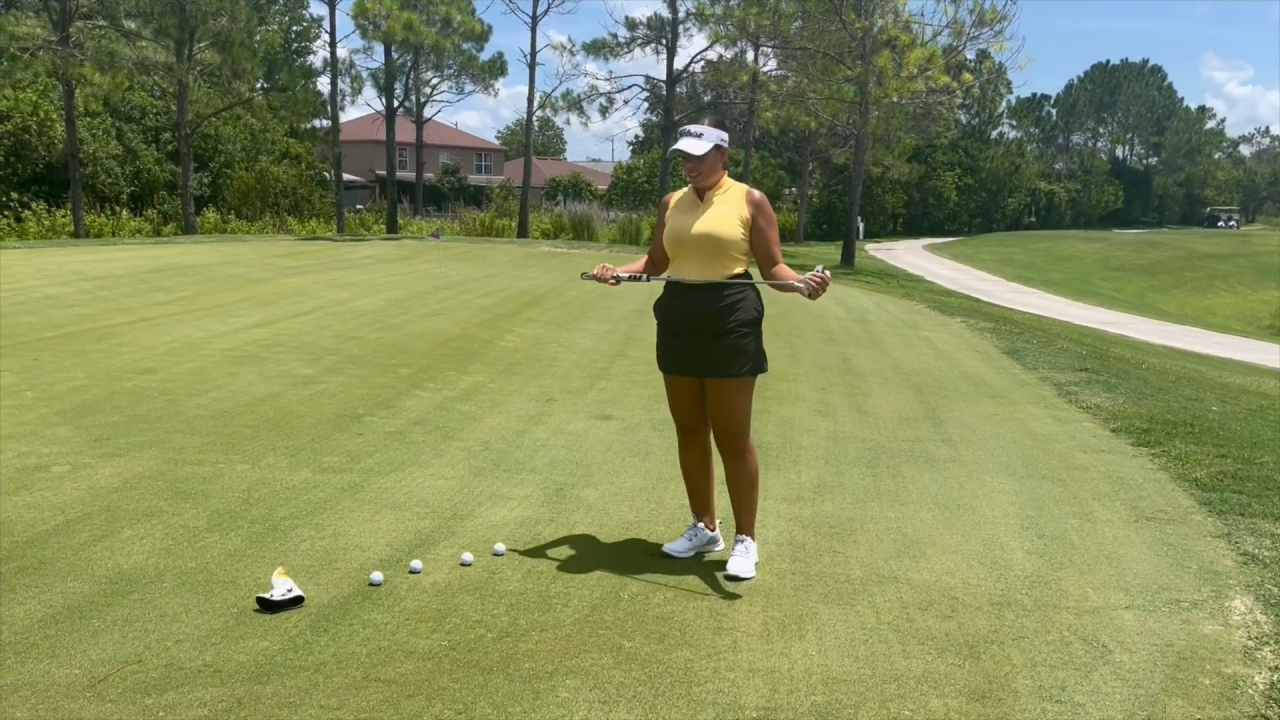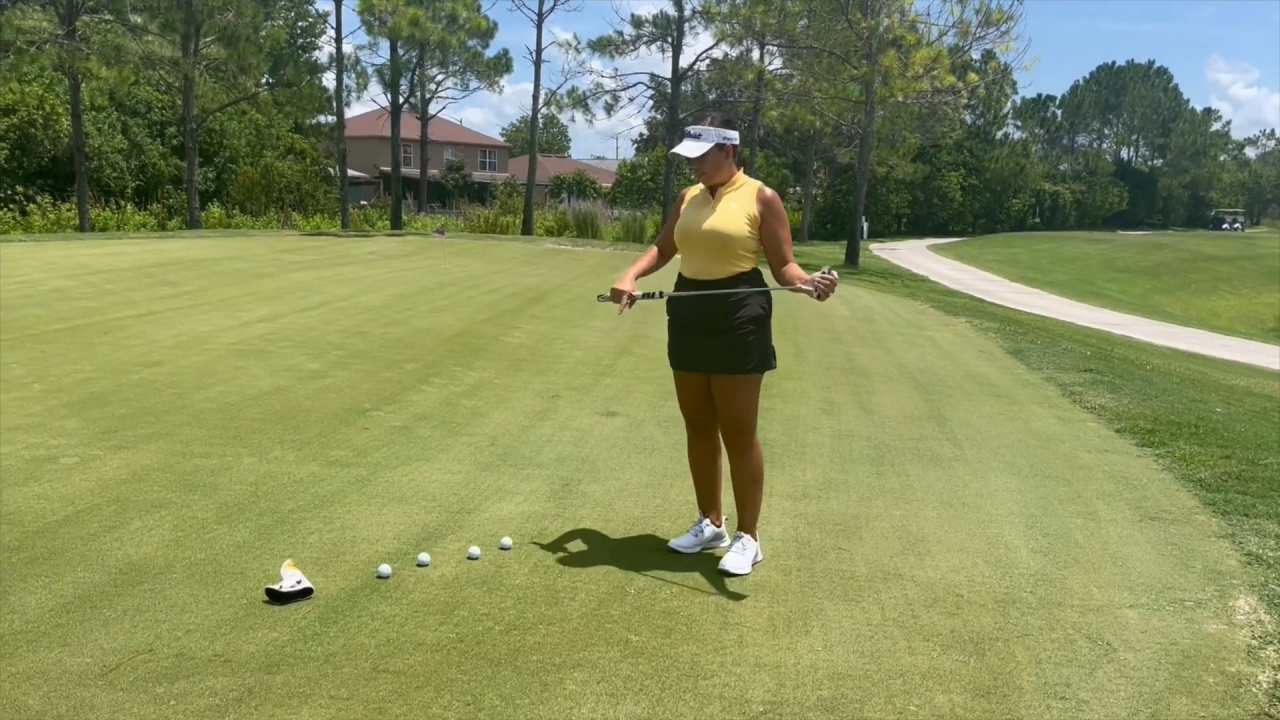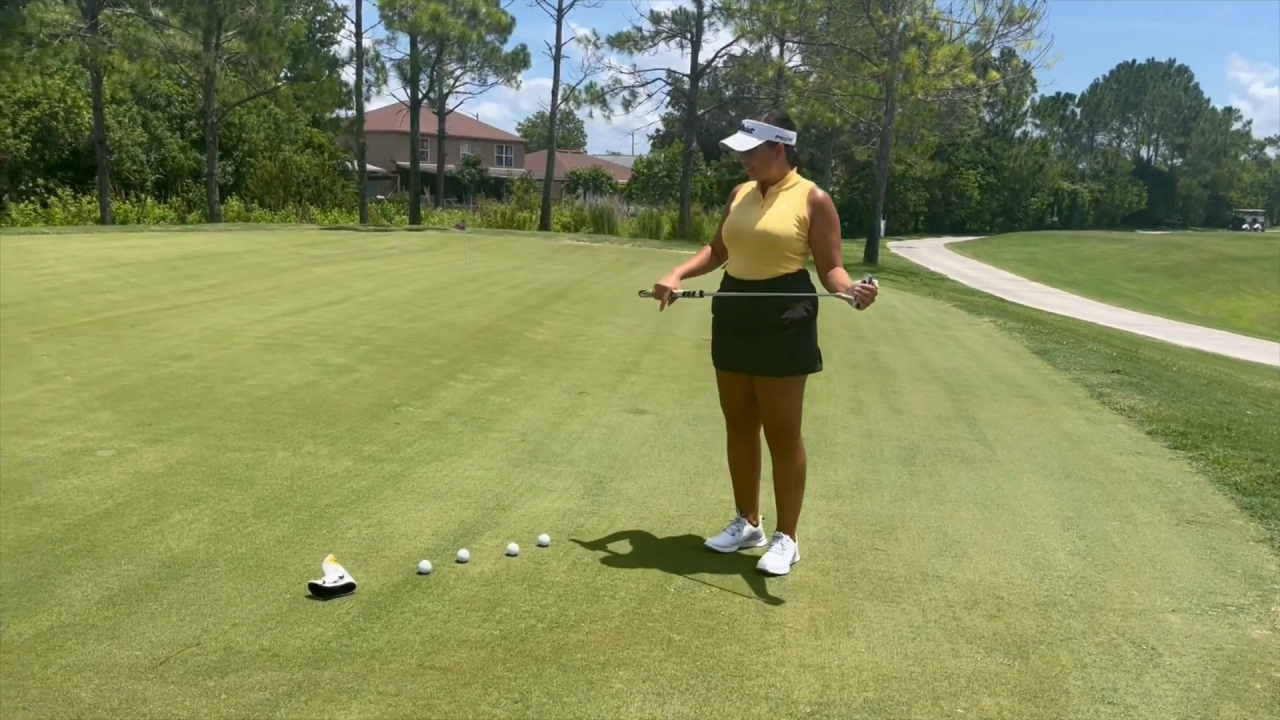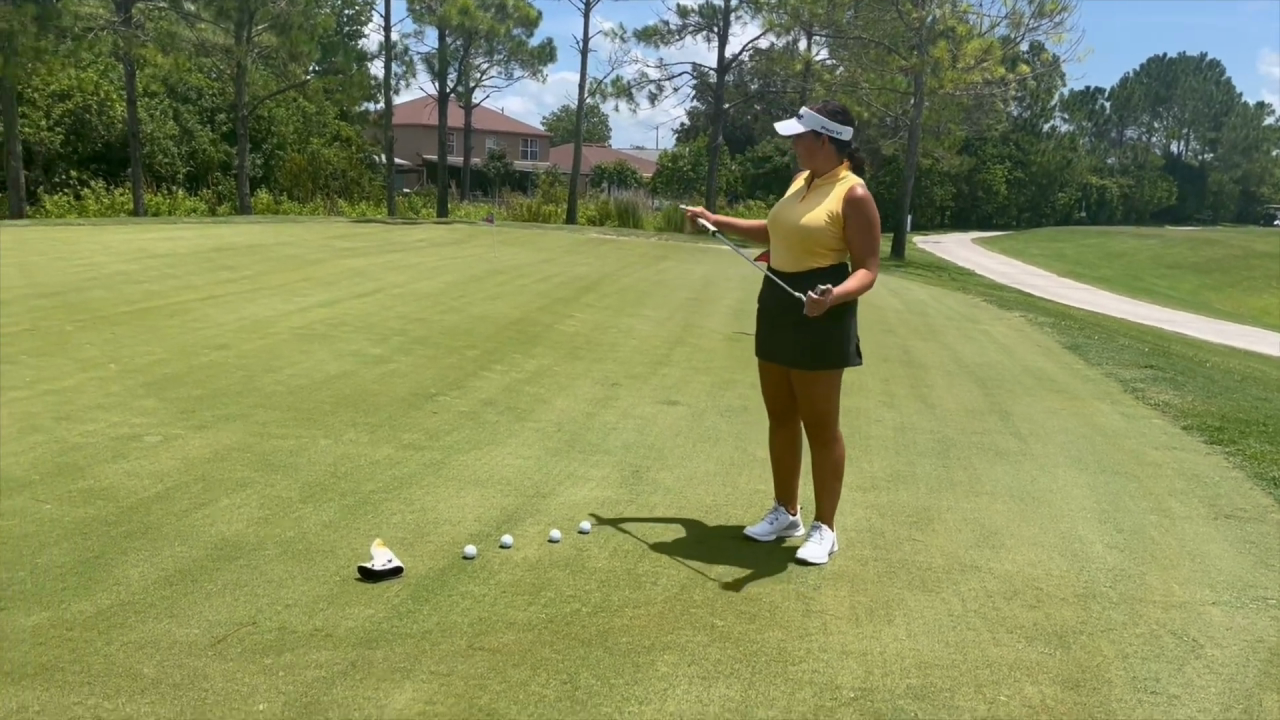
dt=0.5s
person 1, frame 1
left shoulder: (750, 200)
right shoulder: (672, 203)
left elbow: (772, 267)
right elbow: (656, 262)
left wrist: (802, 282)
right wrist: (618, 271)
left hip: (731, 321)
right hip: (678, 320)
left knee: (733, 437)
right knee: (689, 431)
left ankle: (746, 540)
right ankle: (704, 527)
person 1, frame 2
left shoulder: (761, 198)
right shoulder: (688, 197)
left elbow: (782, 265)
right elbow: (663, 249)
left wrist: (809, 282)
right wrist: (631, 277)
left hip: (738, 318)
right hip: (688, 315)
left knee: (739, 433)
right knee: (698, 427)
left ankle: (748, 537)
right ankle: (710, 523)
person 1, frame 3
left shoulder: (812, 198)
right shoulder: (740, 193)
left elbow: (830, 266)
right elbow: (718, 250)
left wrist: (851, 289)
right wrist: (678, 274)
left hip: (783, 319)
right hip: (732, 315)
left knee: (782, 434)
right knee: (739, 427)
left ankle: (786, 538)
right ankle: (747, 522)
person 1, frame 4
left shoulder: (854, 195)
right shoulder: (801, 181)
left elbow: (867, 268)
left wrist: (835, 295)
right wrist: (714, 219)
left hip: (818, 316)
right hip: (777, 305)
left knee: (820, 425)
right knee: (781, 417)
left ankle: (824, 528)
right ankle: (785, 512)
